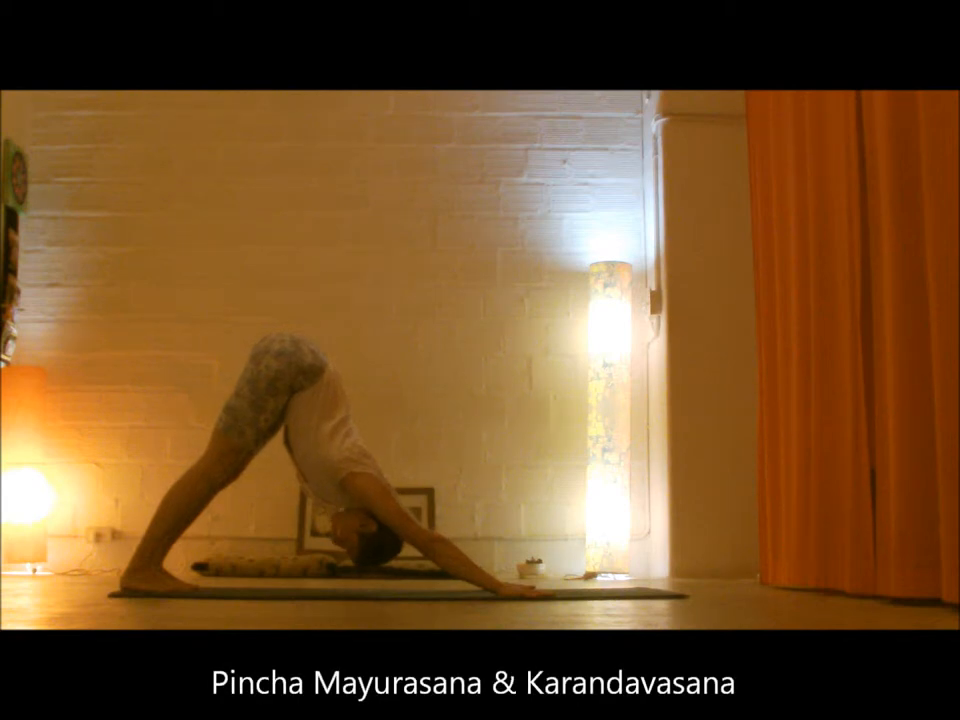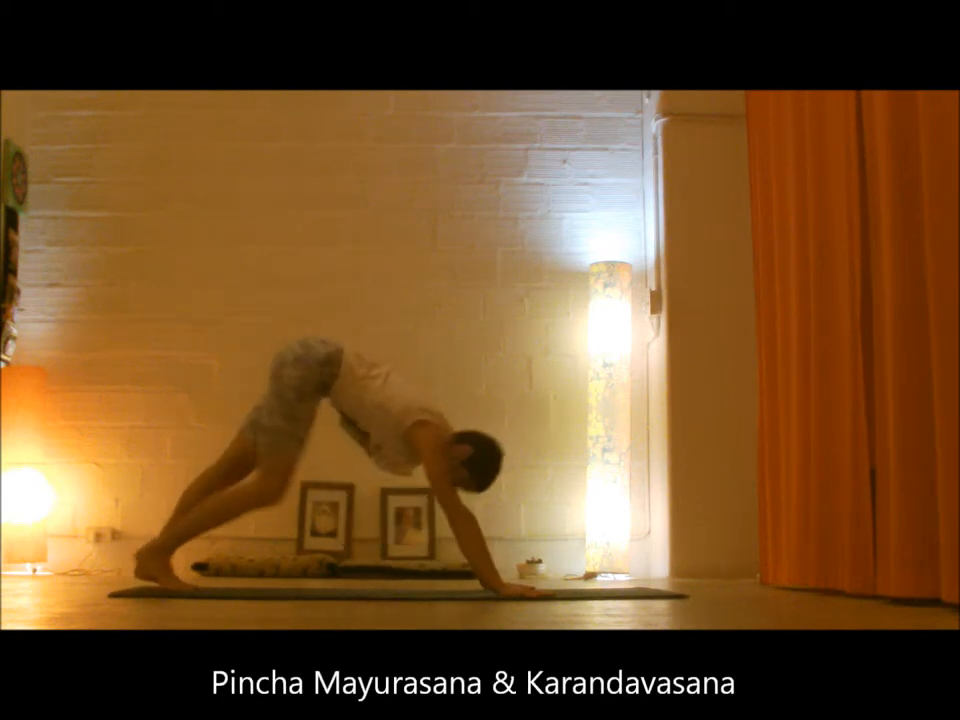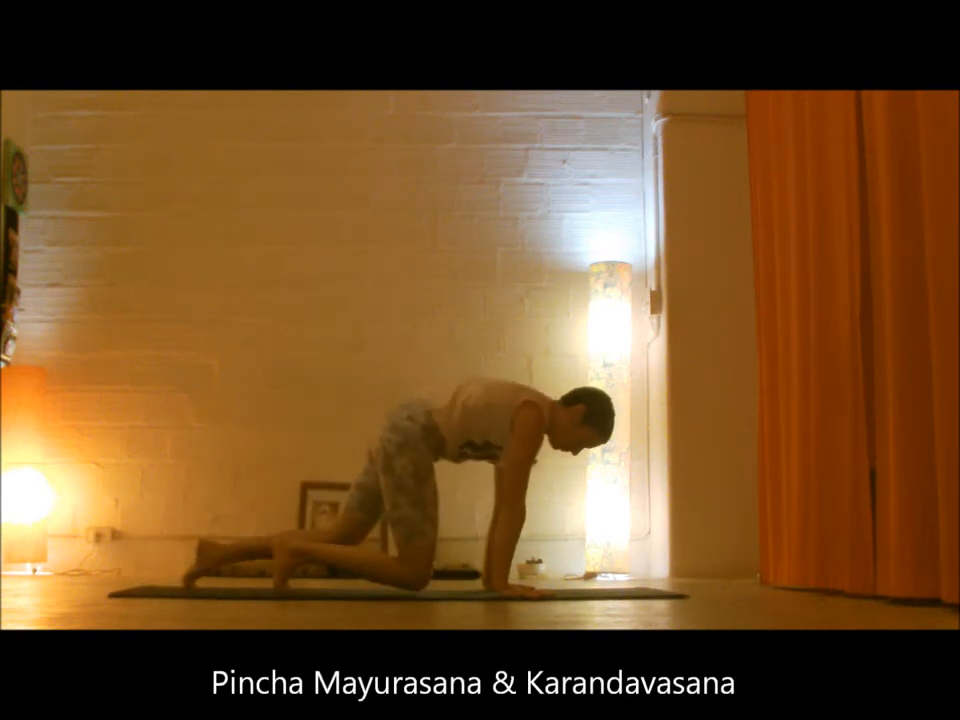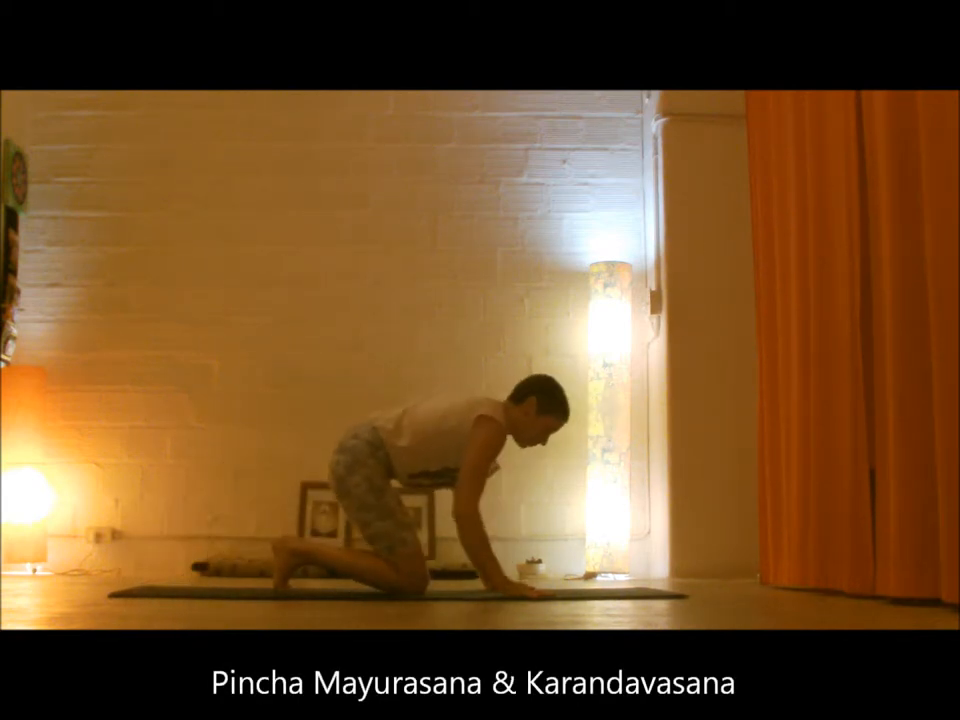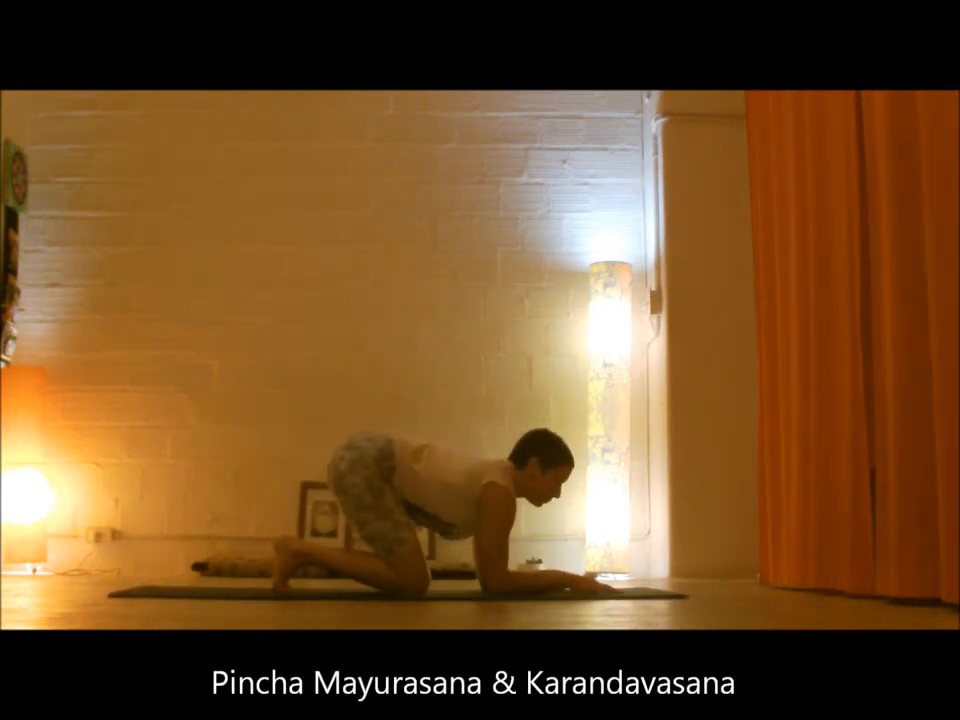
dt=1s
person 1, frame 1
right shoulder: (358, 484)
left elbow: (429, 542)
right elbow: (430, 542)
left hip: (291, 367)
right hip: (285, 360)
left knee: (225, 473)
right knee: (215, 468)
left ankle: (149, 566)
right ankle: (140, 567)
person 1, frame 2
left shoulder: (435, 436)
right shoulder: (431, 438)
left elbow: (458, 515)
right elbow: (458, 514)
left wrist: (487, 575)
right wrist: (497, 583)
left hip: (310, 367)
right hip: (310, 365)
left knee: (232, 467)
right knee: (269, 489)
left ankle: (157, 558)
right ankle: (156, 551)
person 1, frame 3
left shoulder: (515, 423)
right shoulder: (534, 416)
left elbow: (502, 507)
right elbow: (513, 507)
left wrist: (490, 577)
right wrist: (501, 582)
left hip: (404, 430)
right hip: (413, 439)
left knee: (338, 539)
right knee: (415, 574)
left ankle: (221, 552)
right ankle: (297, 549)
person 1, frame 4
left shoulder: (480, 425)
right shoulder: (492, 426)
left elbow: (465, 509)
right elbow: (463, 510)
left wrist: (488, 577)
right wrist: (499, 581)
left hip: (361, 454)
right hip: (363, 459)
left knee: (405, 569)
right knee: (412, 582)
left ankle: (298, 550)
right ankle: (298, 552)
person 1, frame 5
left shoulder: (492, 480)
right shoulder: (500, 493)
left elbow: (488, 576)
right elbow: (496, 581)
left wrist: (558, 580)
right wrist: (568, 579)
left hip: (364, 458)
right hip: (364, 464)
left knee: (407, 575)
right knee: (413, 583)
left ankle: (299, 552)
right ankle: (300, 552)
